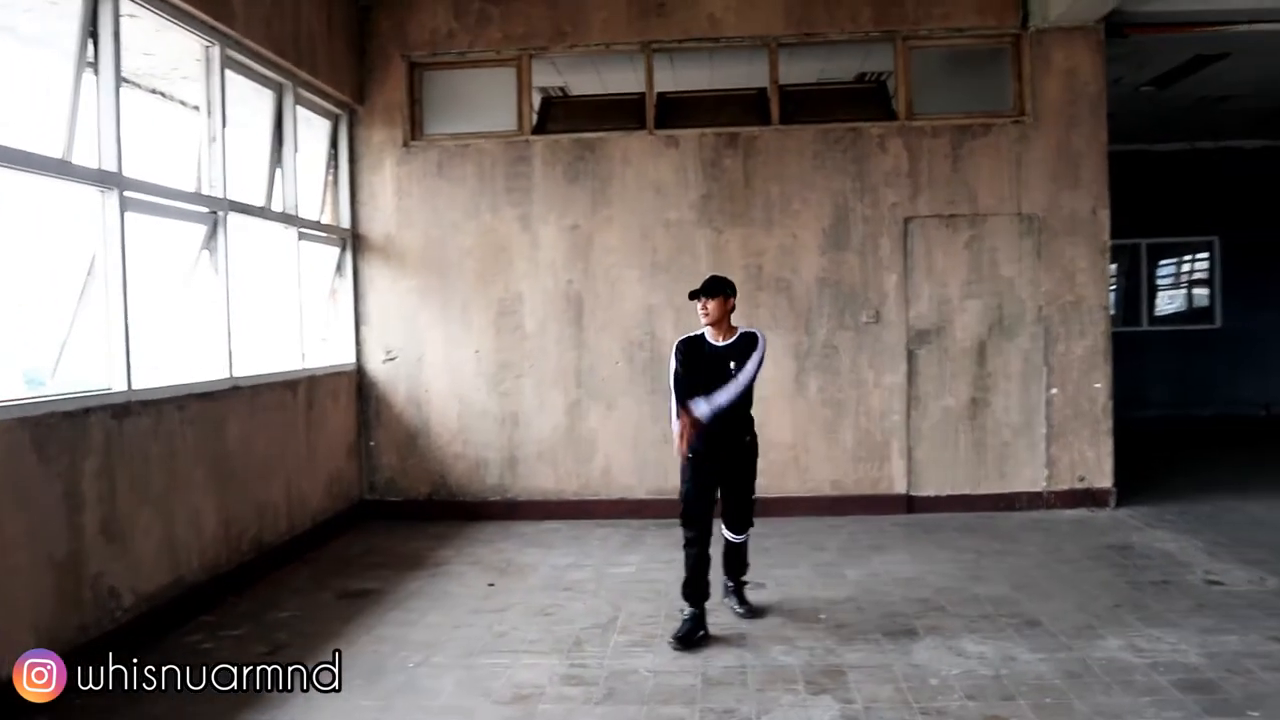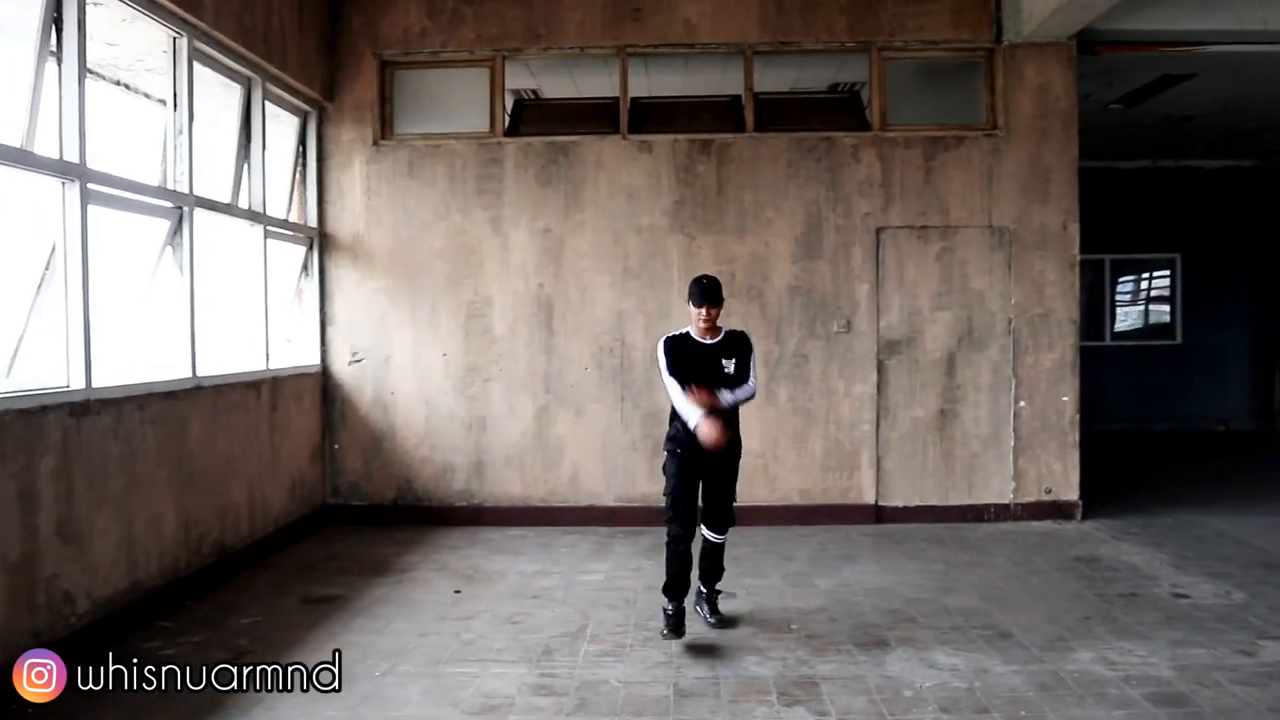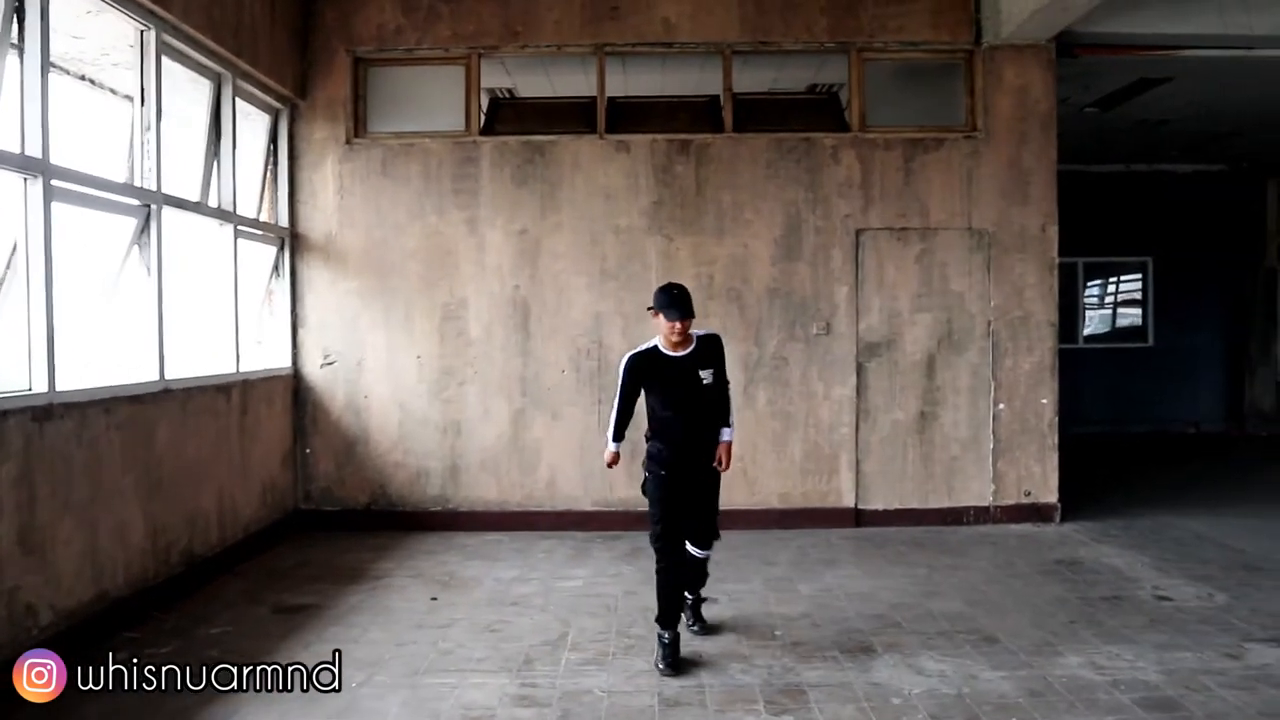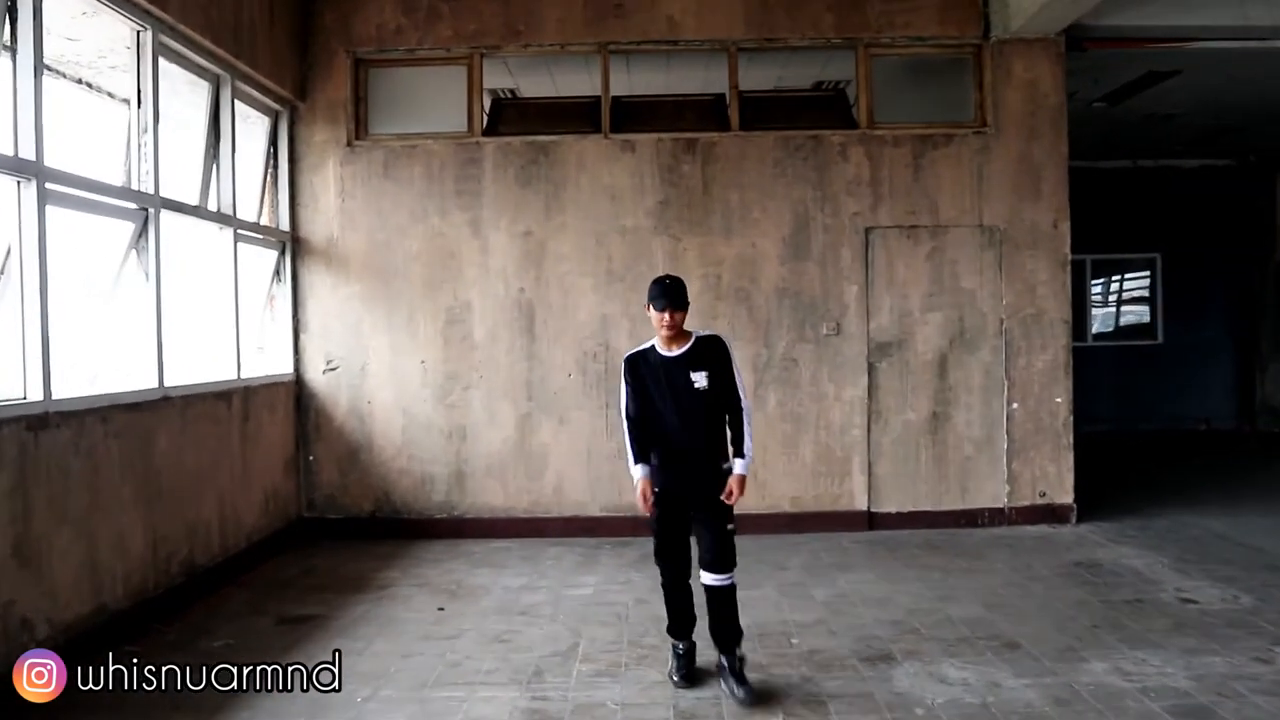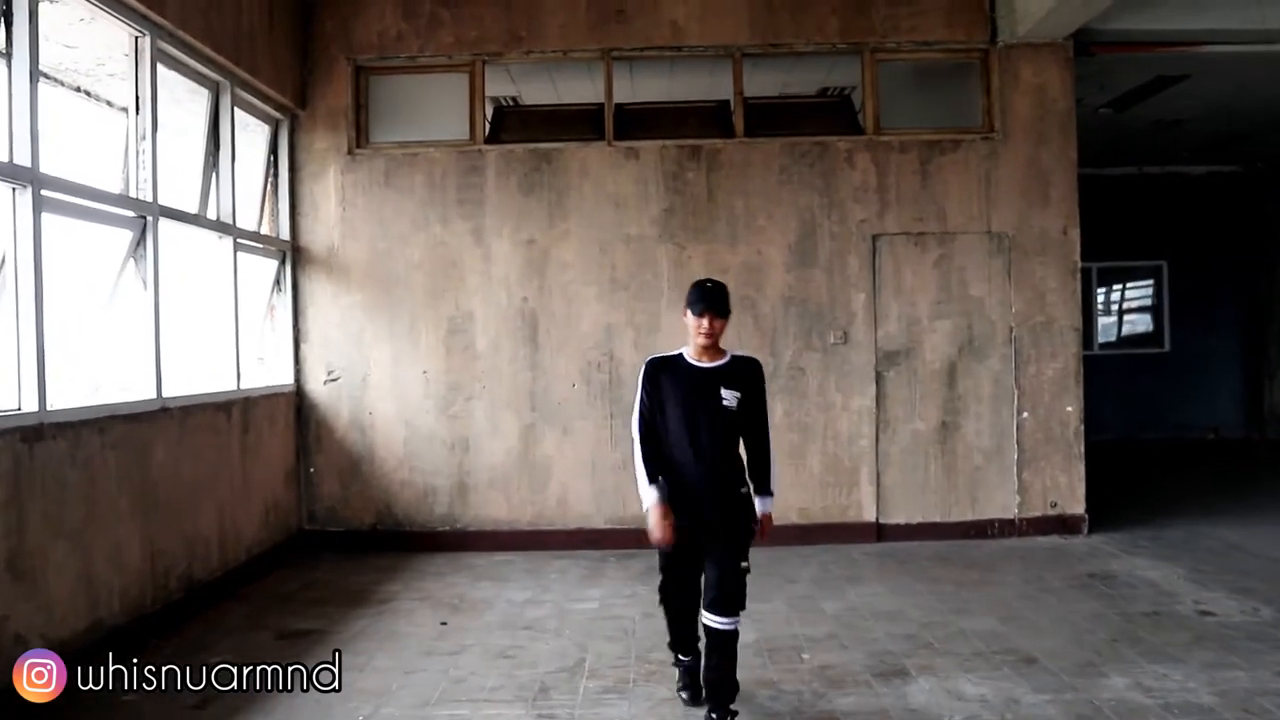
dt=0.4s
person 1, frame 1
left shoulder: (752, 342)
right shoulder: (686, 347)
left elbow: (738, 387)
right elbow: (677, 395)
left wrist: (698, 414)
right wrist: (679, 430)
left hip: (739, 449)
right hip: (700, 452)
left knee: (738, 526)
right knee: (696, 533)
left ankle: (734, 586)
right ankle: (695, 614)
person 1, frame 2
left shoulder: (738, 343)
right shoulder: (672, 345)
left elbow: (750, 388)
right elbow: (673, 389)
left wrist: (714, 398)
right wrist: (699, 420)
left hip: (725, 449)
right hip: (685, 447)
left knee: (717, 526)
right knee: (680, 527)
left ankle: (706, 594)
right ankle: (673, 606)
person 1, frame 3
left shoulder: (711, 345)
right shoulder: (639, 362)
right elbow: (623, 405)
left wrist: (726, 437)
right wrist: (613, 446)
left hip: (705, 460)
right hip: (663, 465)
left knee: (702, 538)
right knee: (668, 550)
left ankle: (691, 597)
right ankle: (668, 633)
person 1, frame 4
left shoulder: (713, 349)
right shoulder: (635, 363)
left elbow: (737, 407)
right elbow: (632, 421)
left wrist: (739, 465)
right wrist: (639, 473)
left hip: (712, 477)
right hip: (664, 483)
left knee: (718, 567)
right knee: (673, 570)
left ankle: (730, 657)
right ankle: (682, 646)
person 1, frame 5
left shoulder: (747, 372)
right shoulder: (658, 371)
left elbow: (758, 439)
right elbow: (643, 438)
left wrist: (763, 501)
right wrist: (653, 499)
left hip: (729, 511)
right hip: (676, 508)
left knee: (723, 611)
right knee: (677, 598)
right ankle: (686, 657)
